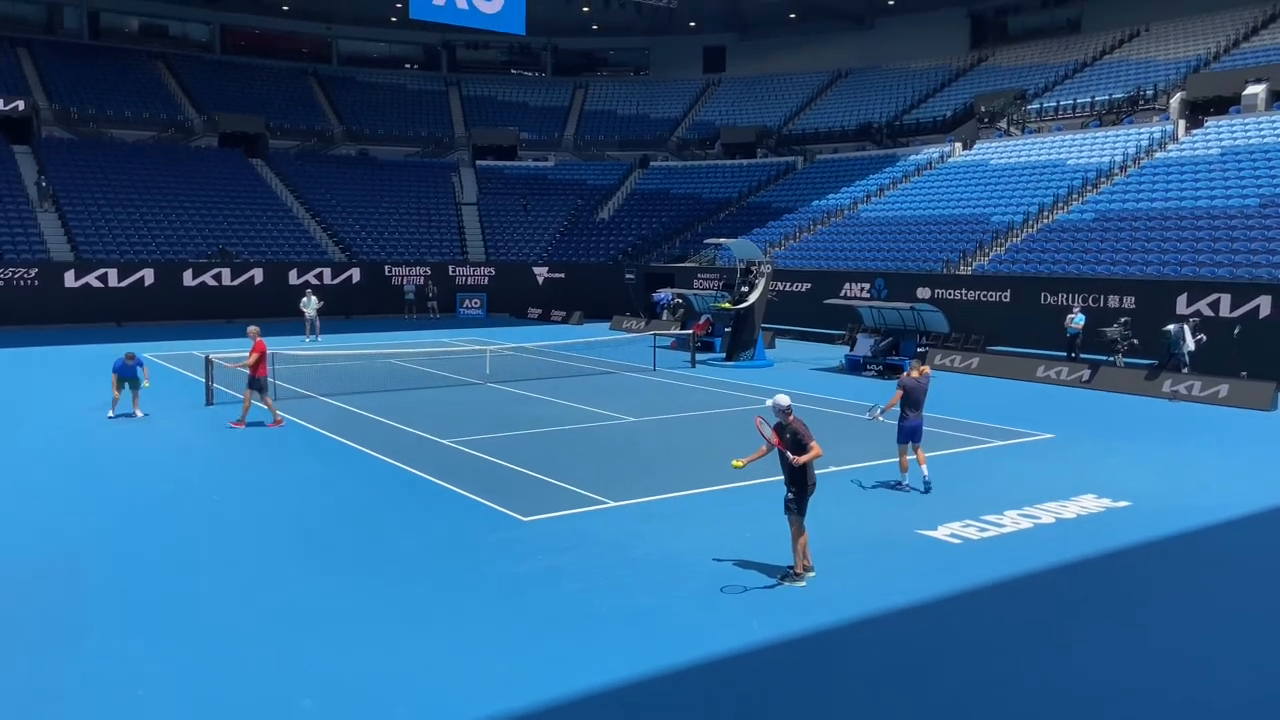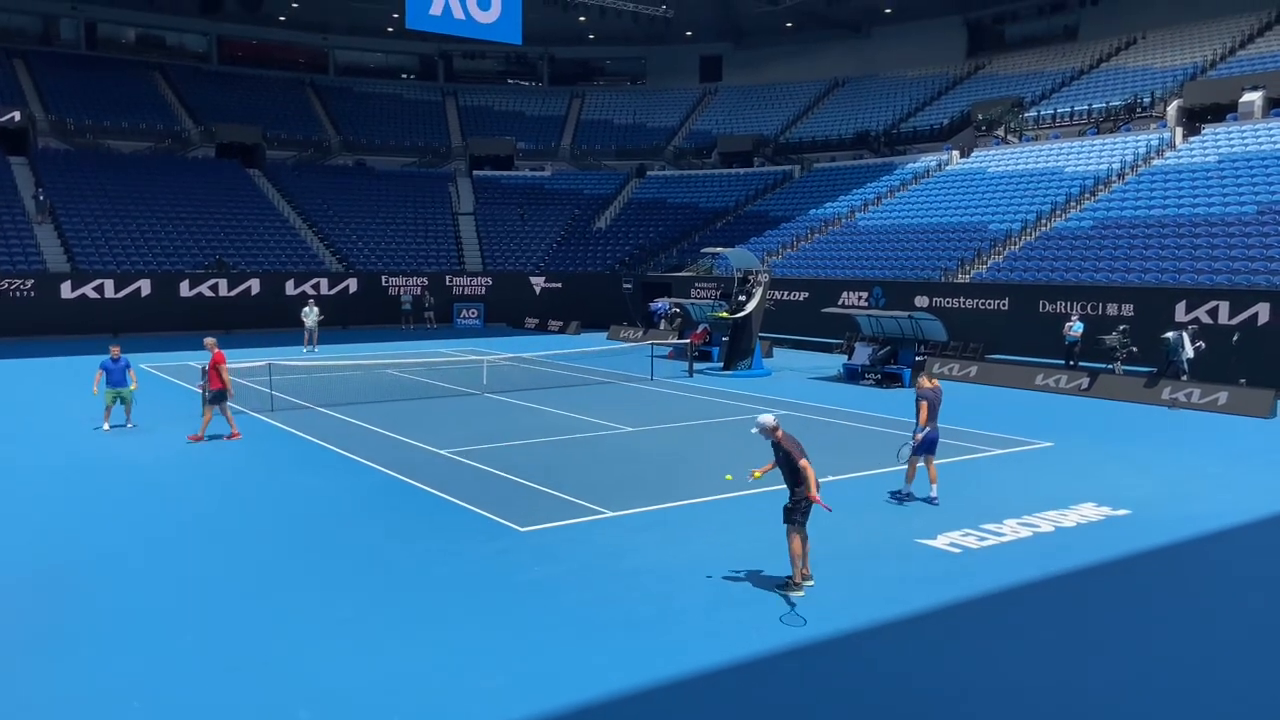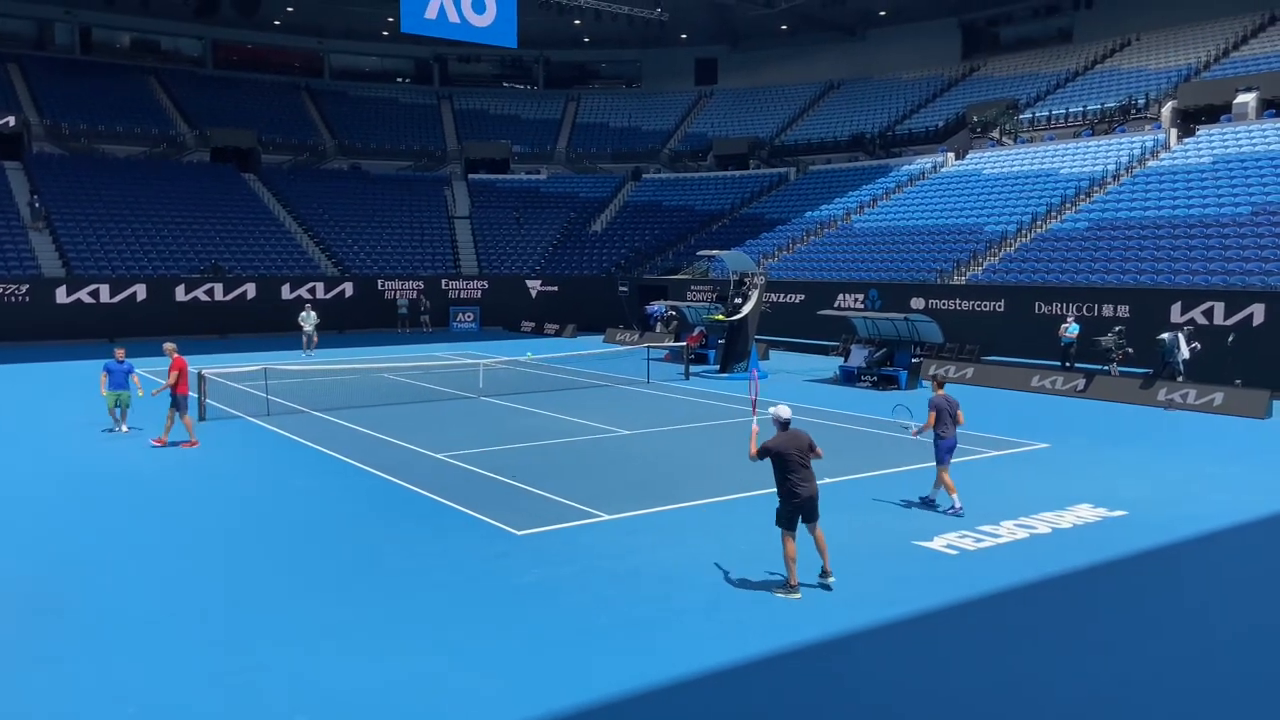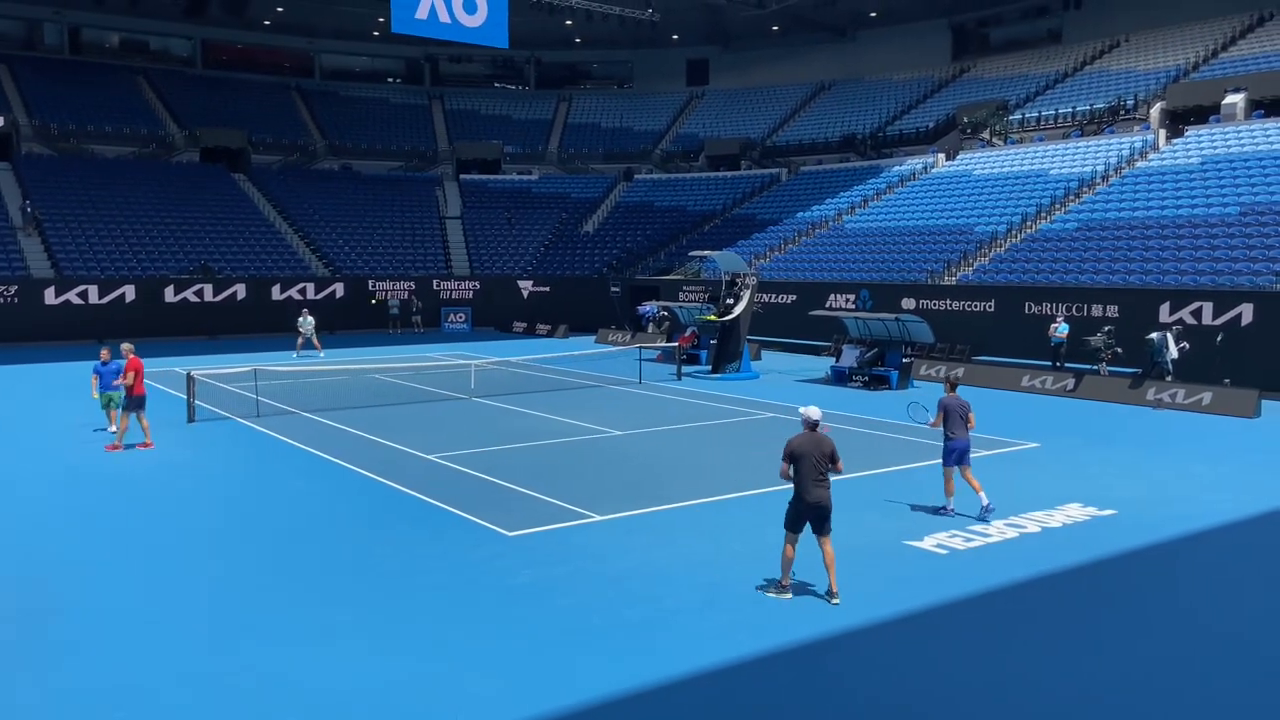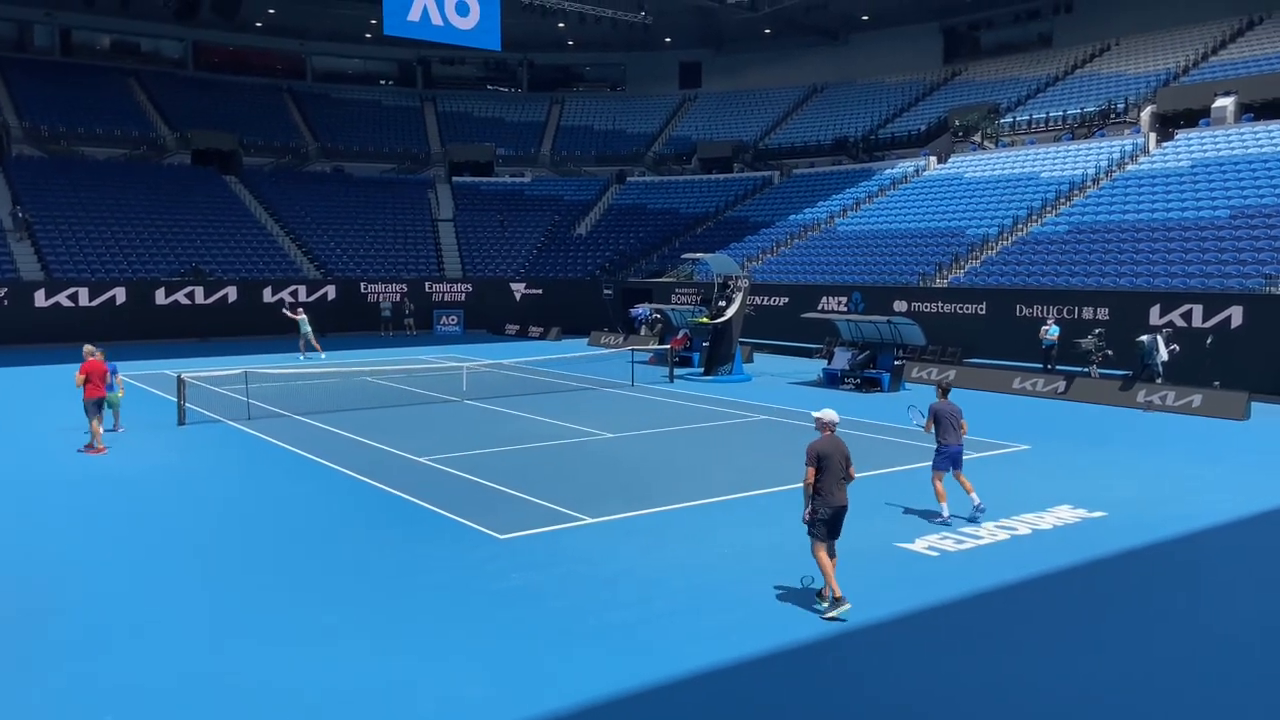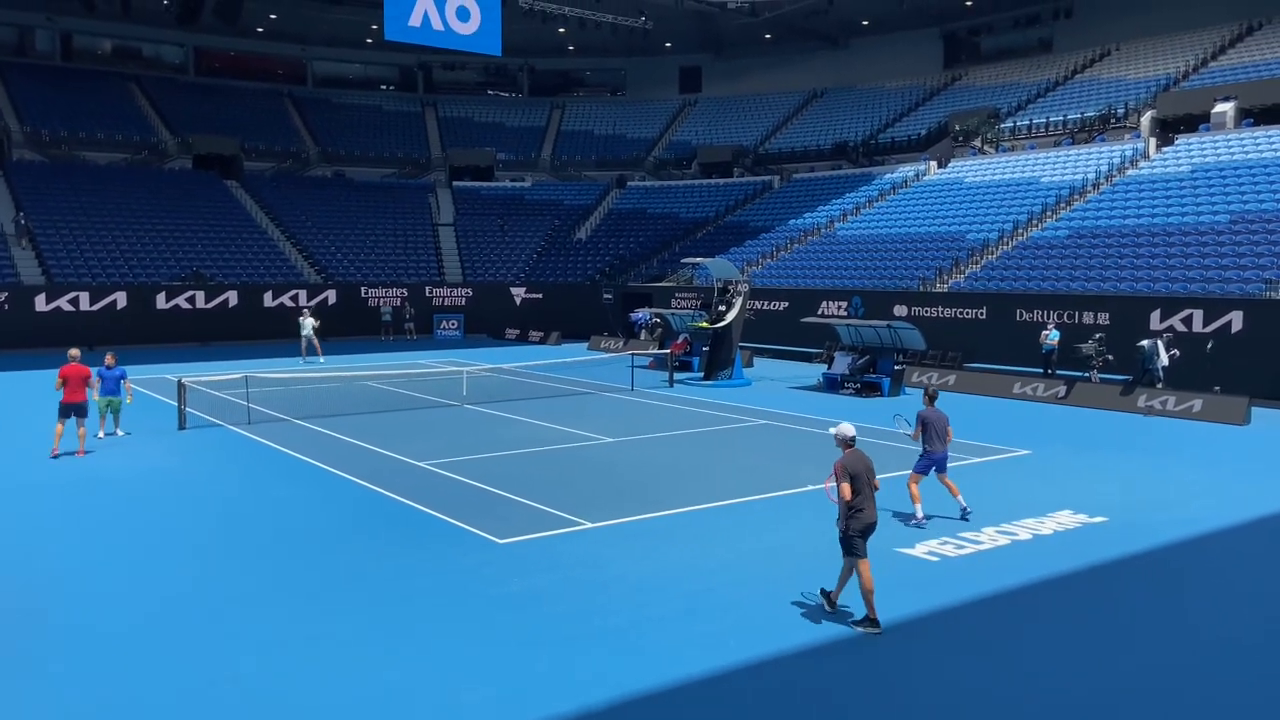
dt=0.5s
person 1, frame 1
left shoulder: (798, 428)
right shoulder: (779, 427)
left elbow: (818, 451)
right elbow: (767, 447)
left wrist: (802, 459)
right wrist: (746, 460)
left hip: (802, 484)
right hip: (793, 482)
left knee: (795, 524)
right knee: (798, 523)
left ankle: (798, 574)
right ankle: (807, 565)
person 1, frame 2
left shoulder: (786, 445)
right shoulder: (776, 442)
left elbow: (806, 467)
left wrist: (813, 491)
right wrist: (763, 470)
left hip: (803, 492)
right hip: (800, 491)
left knee: (793, 534)
right knee: (800, 530)
left ankle: (796, 584)
right ankle: (806, 574)
person 1, frame 3
left shoulder: (772, 445)
right shoulder: (803, 435)
left elbow: (753, 456)
right elbow: (819, 454)
left wrist: (753, 434)
left hip: (791, 497)
right hip: (811, 491)
left knee: (788, 538)
right knee: (814, 529)
left ankle: (792, 585)
right ankle: (827, 571)
person 1, frame 4
left shoulder: (793, 443)
right shoulder: (828, 442)
left elbow: (783, 474)
right elbow: (839, 469)
left hip: (802, 500)
right hip: (824, 500)
left knee: (790, 541)
right knee: (825, 543)
left ankle: (784, 585)
right ankle: (833, 591)
person 1, frame 5
left shoulder: (815, 446)
right shoulder: (842, 445)
left elbow: (808, 481)
right elbow: (851, 476)
left wrist: (806, 506)
left hip: (823, 505)
right hip: (842, 504)
left knee: (819, 551)
right knee: (830, 548)
left ankle: (838, 597)
right ankle: (825, 594)
person 1, frame 6
left shoulder: (842, 464)
right shoulder: (864, 457)
left elbow: (845, 497)
right elbow: (876, 486)
left wrist: (841, 518)
left hip: (855, 521)
right hip: (871, 518)
left knee: (862, 569)
right knee: (849, 560)
left ankle: (872, 619)
right ankle: (832, 598)
